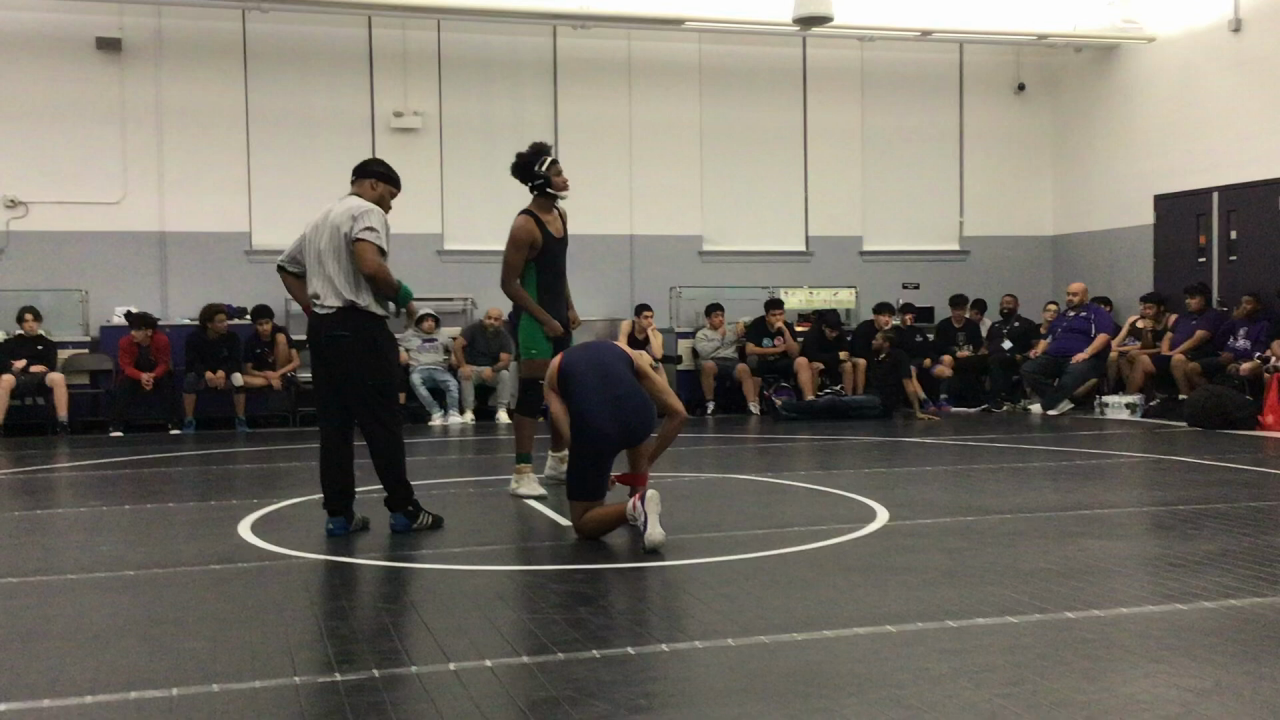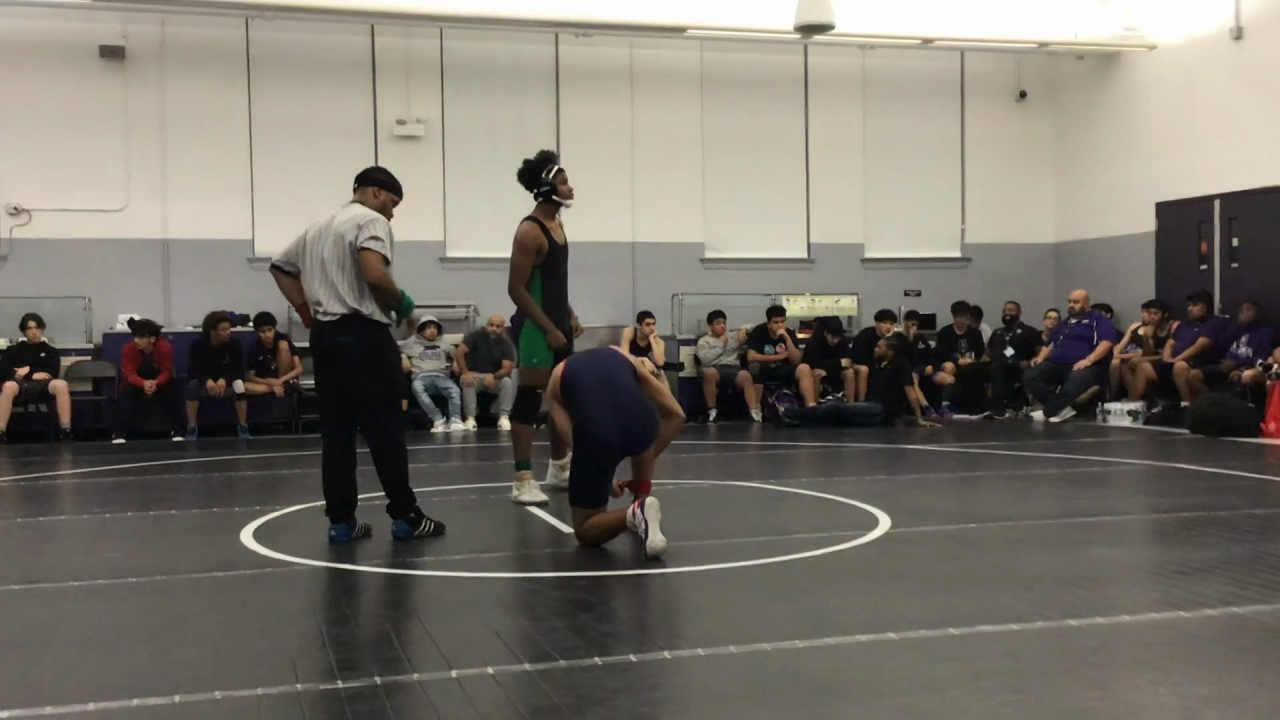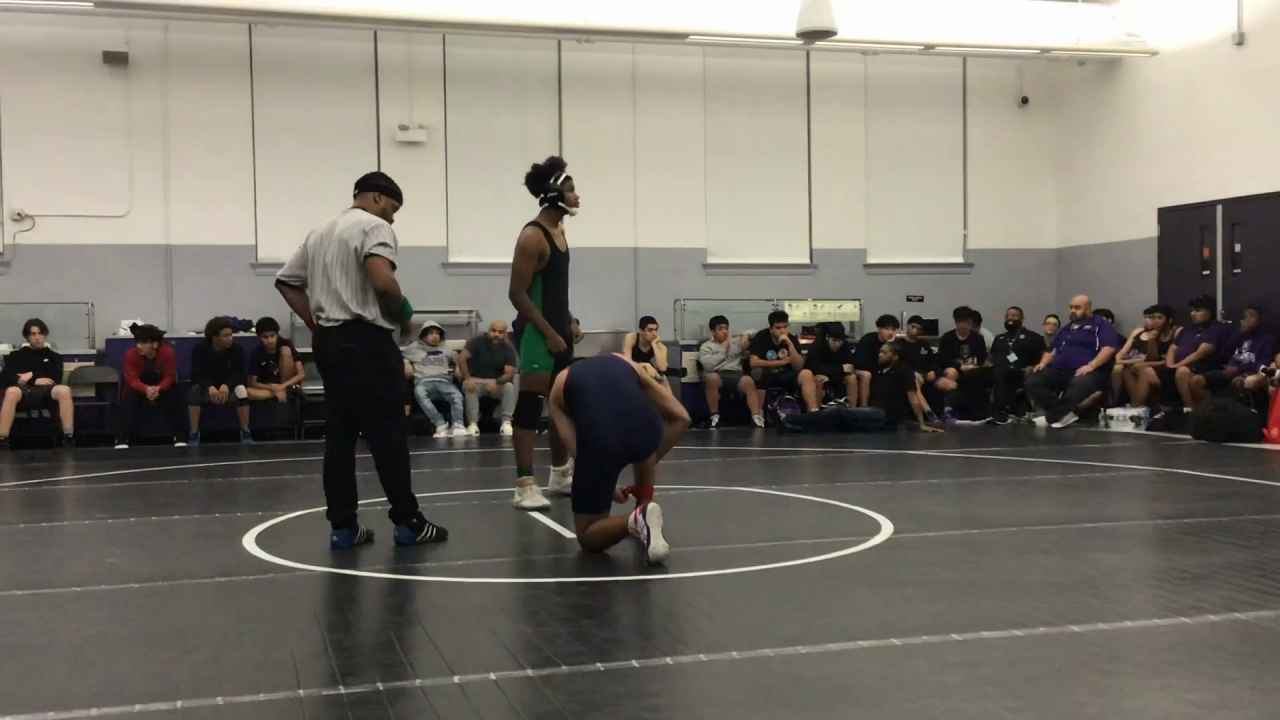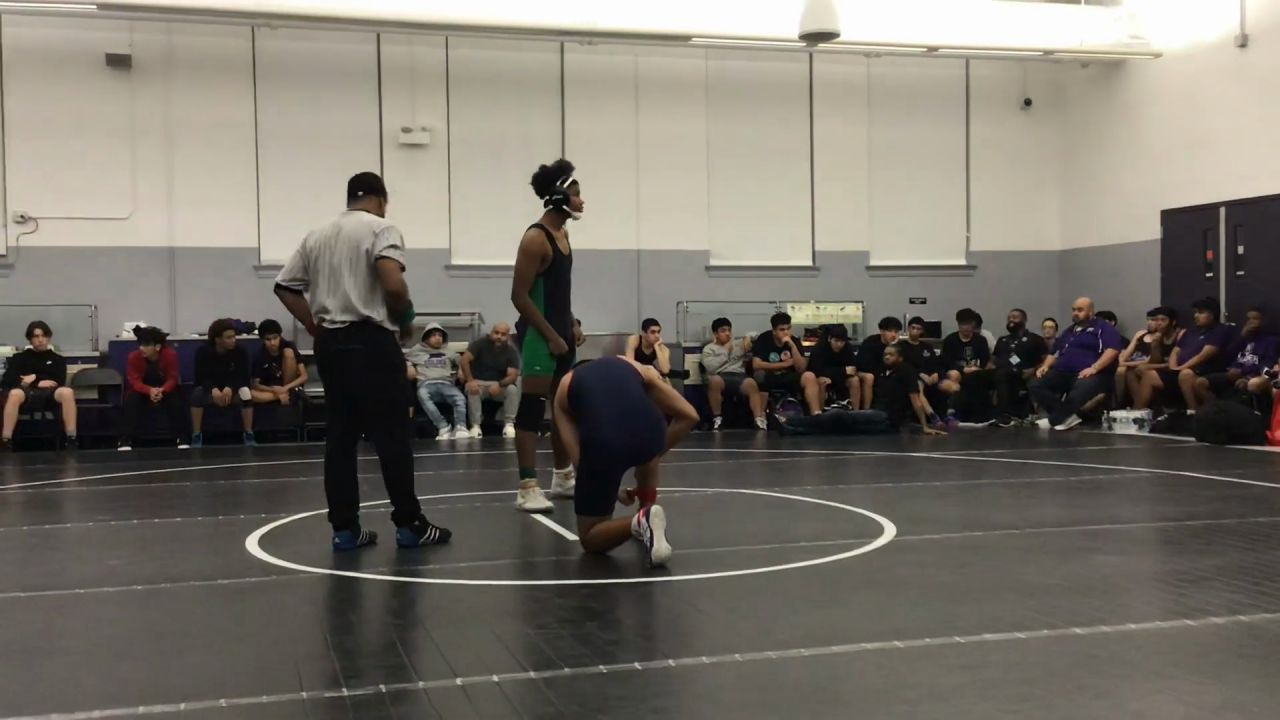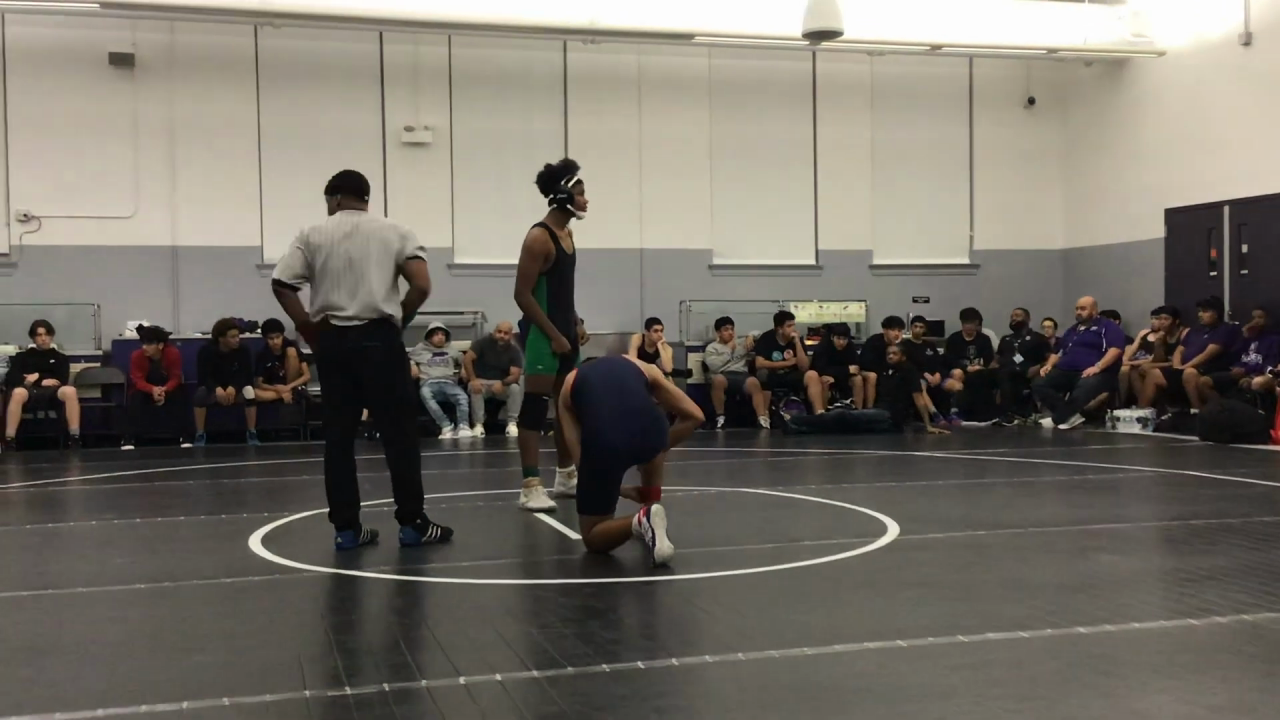
dt=0.2s
person 1, frame 1
left shoulder: (319, 220)
right shoulder: (367, 212)
left elbow: (287, 267)
right elbow: (370, 266)
left wrist: (311, 306)
right wrist: (401, 294)
left hip: (323, 328)
right hip: (359, 328)
left knee: (334, 424)
right knee: (382, 421)
left ankle: (339, 514)
right ankle: (403, 509)
person 1, frame 2
left shoulder: (318, 227)
right shoulder: (370, 220)
left elbow: (280, 268)
right elbow: (375, 276)
left wrist: (308, 314)
right wrist: (402, 304)
left hip: (325, 335)
right hip: (361, 335)
left knee: (336, 430)
right knee: (385, 428)
left ankle: (341, 520)
right ankle: (405, 516)
person 1, frame 3
left shoulder: (319, 233)
right shoulder: (374, 227)
left elbow: (286, 282)
right elbow: (382, 282)
left wrist: (315, 322)
right wrist: (403, 312)
left hip: (328, 340)
right hip: (364, 340)
left knee: (339, 434)
right knee: (387, 433)
left ankle: (342, 526)
right ankle: (407, 521)
person 1, frame 4
left shoulder: (315, 237)
right shoulder: (380, 230)
left elbow: (284, 288)
right elbow: (394, 284)
left wrist: (316, 328)
right wrist: (404, 319)
left hip: (330, 343)
right hip: (370, 341)
left knee: (340, 436)
right knee: (392, 435)
left ankle: (344, 528)
right ankle: (410, 524)
person 1, frame 5
left shoulder: (312, 235)
right shoulder: (393, 232)
left elbow: (281, 285)
right elbow: (422, 285)
left wrist: (308, 329)
right wrist: (399, 317)
left hip: (332, 340)
right hip: (378, 339)
left knee: (339, 437)
right knee: (399, 433)
left ankle: (346, 527)
right ankle: (413, 523)
person 2, frame 1
left shoulder: (559, 215)
right shoulder: (525, 225)
right elbow: (509, 283)
left wrist: (569, 307)
right wrist: (544, 319)
left hip: (558, 315)
right hip: (534, 319)
right knee: (531, 391)
left ankle: (559, 460)
right ankle: (522, 473)
person 2, frame 2
left shoulder: (557, 223)
right shoulder: (530, 231)
right elbow: (517, 289)
left wrist: (569, 316)
right wrist: (548, 328)
left hip: (558, 324)
right hip: (536, 327)
right knee: (529, 399)
left ankle: (560, 468)
right ankle: (523, 480)
person 2, frame 3
left shoulder: (559, 231)
right shoulder: (533, 236)
right elbow: (517, 294)
left wrist: (569, 322)
right wrist: (549, 334)
left hip: (559, 330)
right hip: (537, 333)
right knee: (530, 405)
left ankle: (561, 474)
right ankle: (525, 485)
person 2, frame 4
left shoulder: (563, 233)
right shoulder: (535, 238)
right elbow: (520, 296)
left wrist: (572, 324)
right wrist: (551, 336)
left hip: (561, 332)
right hip: (539, 335)
right knee: (532, 406)
left ankle: (563, 476)
right ankle: (528, 487)
person 2, frame 5
left shoulder: (567, 233)
right shoulder: (538, 237)
right elbow: (523, 294)
left wrist: (576, 323)
right wrist: (553, 335)
left hip: (565, 331)
right hip: (542, 334)
left knee: (568, 404)
right knee: (535, 406)
left ankle: (566, 476)
right ankle: (530, 486)
person 3, frame 1
left shoulder: (555, 367)
right shoulder: (623, 350)
left elbow: (570, 433)
right elbow: (677, 413)
left wrist: (598, 474)
right wrist: (648, 461)
left hip: (592, 427)
right hip: (638, 415)
left knee: (583, 523)
left ankle: (635, 506)
right ankle: (639, 499)
person 3, frame 2
left shoulder: (558, 376)
right shoulder: (623, 356)
left elbow: (573, 438)
right elbow: (675, 415)
left wrist: (606, 483)
right wrist: (651, 459)
left hip: (595, 434)
right hip: (642, 423)
left knee: (584, 531)
left ankle: (634, 514)
right ankle: (642, 504)
person 3, frame 3
left shoulder: (561, 383)
right shoulder: (625, 363)
left elbow: (578, 450)
right elbow: (681, 417)
left wrist: (609, 490)
right wrist: (652, 459)
left hip: (599, 440)
right hip: (646, 429)
left knee: (587, 536)
left ankle: (637, 519)
right ankle: (644, 508)
person 3, frame 4
left shoulder: (566, 385)
right shoulder: (631, 365)
left elbow: (579, 458)
right elbow: (689, 415)
left wrist: (614, 492)
right wrist: (655, 453)
left hip: (603, 443)
right hip: (648, 431)
left knee: (590, 539)
left ankle: (640, 522)
right ankle: (647, 512)
person 3, frame 5
left shoulder: (571, 382)
right shoulder: (639, 365)
left elbow: (581, 460)
right elbow: (695, 416)
left wrist: (623, 491)
left hip: (603, 442)
right hip: (649, 431)
left knee: (593, 538)
left ankle: (641, 521)
right ankle: (651, 509)
